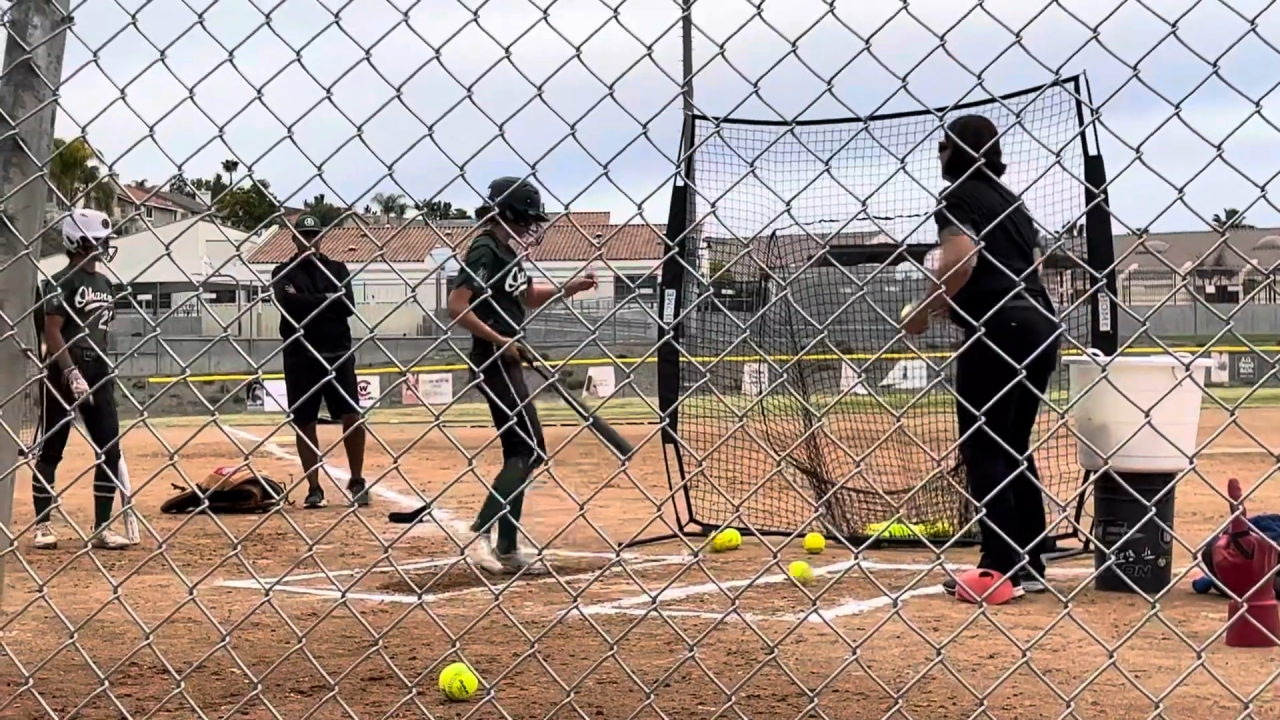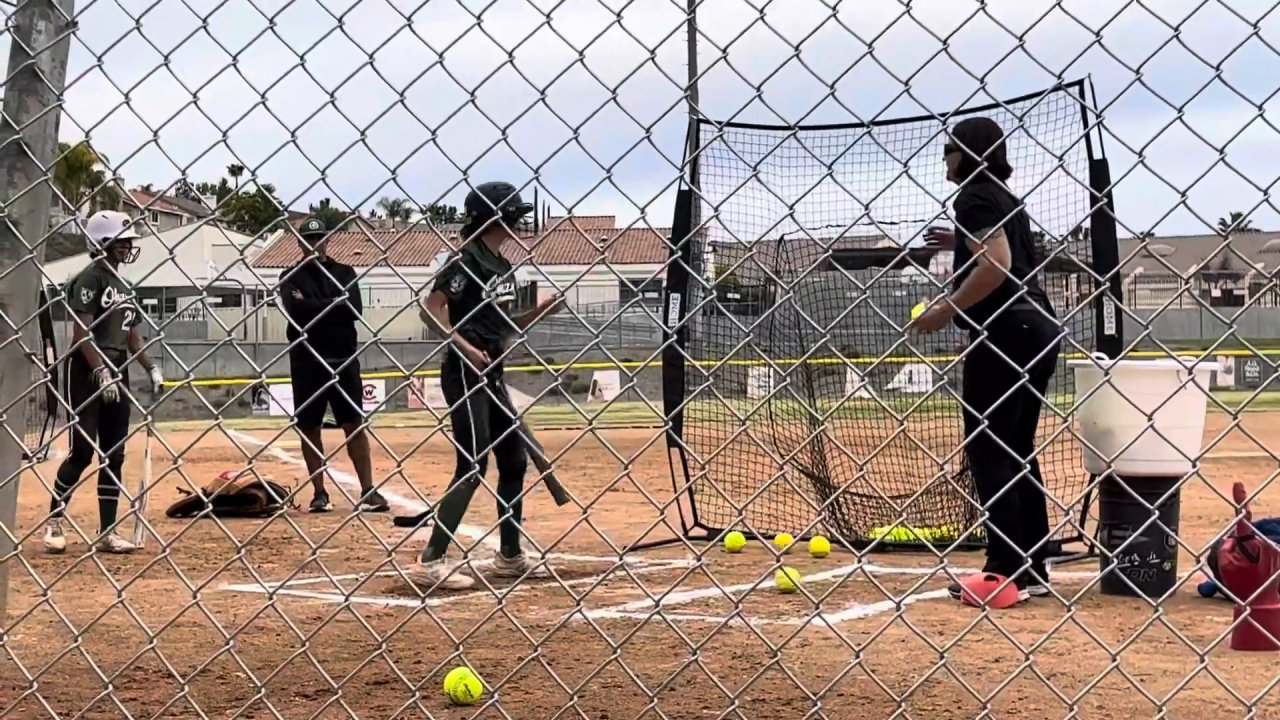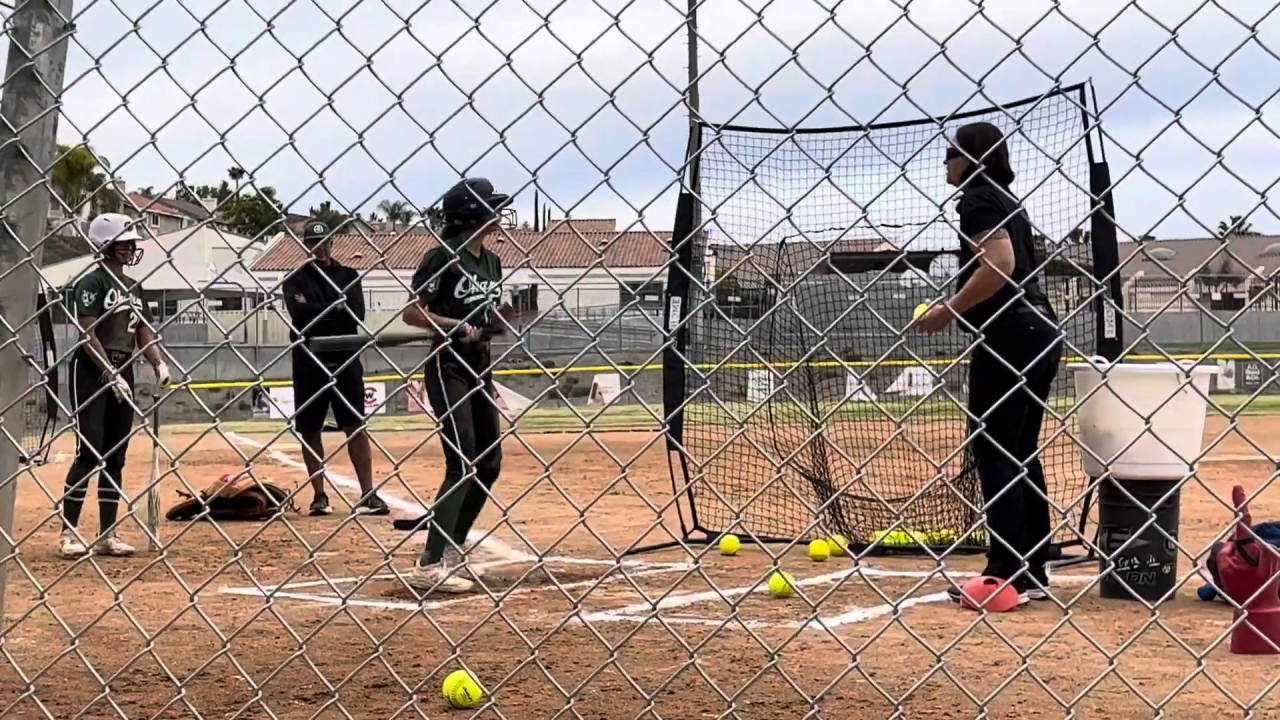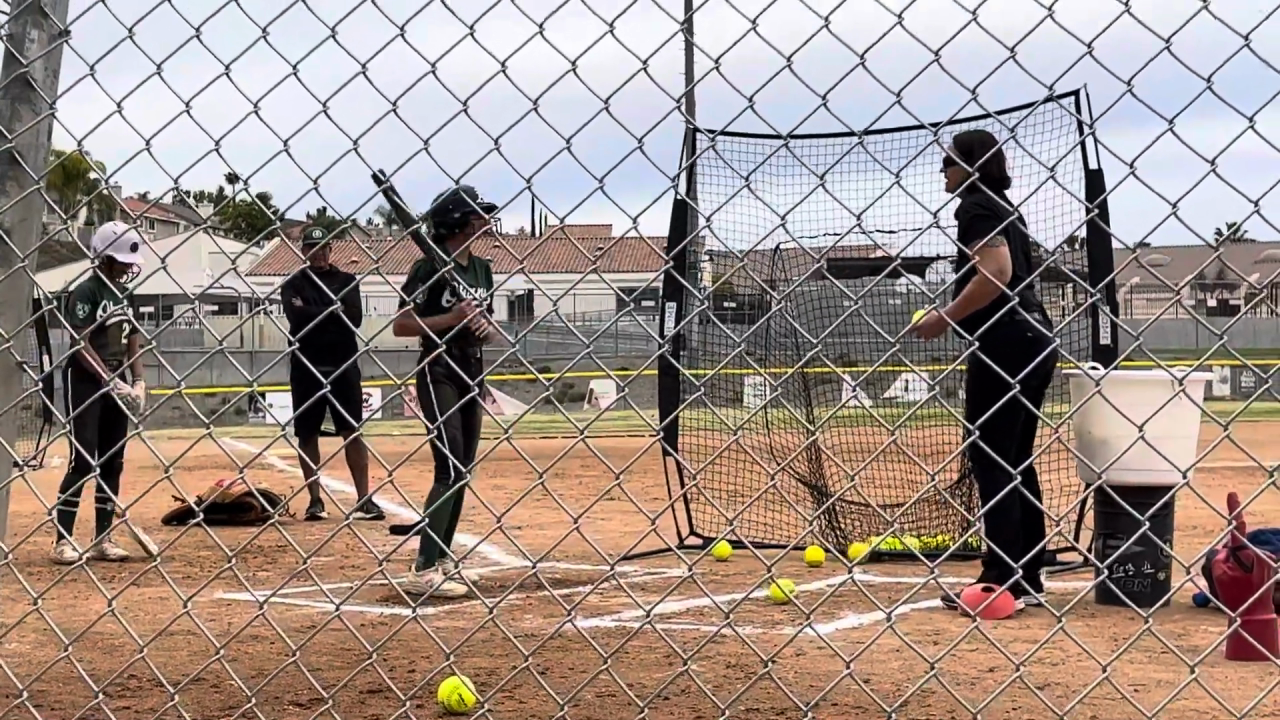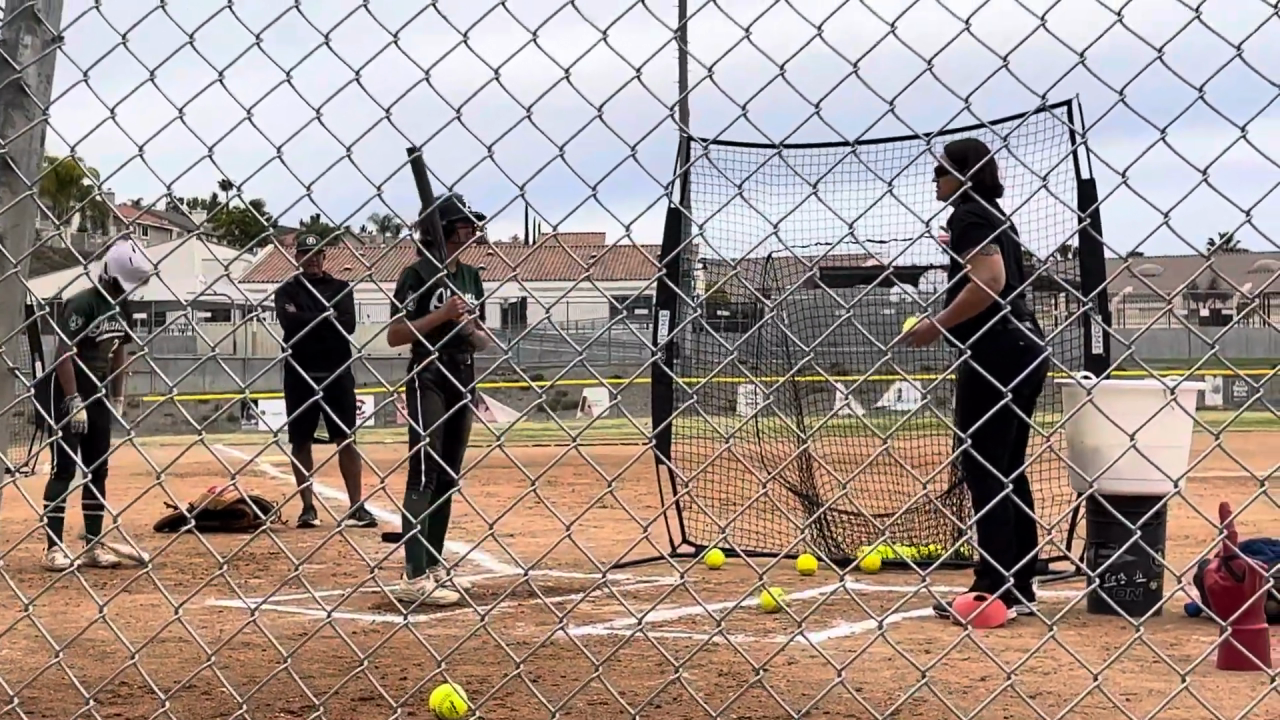
dt=0.3s
person 1, frame 1
left shoulder: (958, 195)
right shoulder: (1010, 199)
left elbow: (961, 263)
left wrist: (925, 309)
left hip: (998, 331)
right hip: (1038, 325)
left knee: (983, 449)
right knee: (1014, 448)
left ankle: (998, 571)
right ankle: (1029, 565)
person 1, frame 2
left shoulder: (973, 197)
right shoulder: (1006, 199)
left elbow: (997, 267)
left wrist: (946, 309)
right wrist: (960, 246)
left hip: (1004, 332)
right hip: (1038, 328)
left knee: (988, 451)
right knee: (1018, 451)
left ankle: (1006, 573)
right ankle: (1032, 568)
person 1, frame 3
left shoulder: (978, 198)
right shoulder: (1005, 199)
left elbow: (999, 265)
left wrist: (947, 310)
left hip: (1009, 335)
right hip: (1038, 331)
left knee: (994, 453)
right knee: (1020, 453)
left ankle: (1008, 575)
right ankle: (1032, 571)
person 1, frame 4
left shoulder: (976, 206)
right shoulder: (1003, 207)
left elbow: (997, 273)
left wrist: (945, 317)
left hip: (1003, 342)
right hip: (1031, 338)
left knee: (989, 459)
right knee: (1015, 460)
left ankle: (1002, 582)
right ankle: (1026, 578)
person 1, frame 5
left shoulder: (970, 214)
right shoulder: (994, 214)
left elbow: (990, 281)
left wrist: (937, 324)
left hip: (996, 350)
right hip: (1023, 347)
left knee: (983, 468)
right knee: (1008, 469)
left ankle: (995, 590)
right ankle: (1018, 586)
person 2, frame 1
left shoulder: (510, 252)
right shoulder: (484, 252)
left elbow: (526, 300)
right elbow: (455, 308)
left wrist: (571, 287)
right wrist: (500, 340)
left hip: (508, 362)
right hip: (495, 362)
left knee: (519, 454)
right knee: (531, 452)
left ankle: (505, 550)
right ankle: (479, 533)
person 2, frame 2
left shoulder: (503, 264)
right shoulder: (466, 258)
right elbow: (431, 309)
left wrist: (542, 310)
right wrist: (465, 349)
left hip: (490, 373)
right hip: (464, 372)
left knee: (514, 462)
right knee: (473, 466)
left ankle: (510, 556)
right ankle: (431, 561)
person 2, frame 3
left shoulder: (492, 261)
right shoulder: (441, 257)
right elbow: (411, 314)
left wrist: (500, 320)
right wrist: (454, 325)
left hip: (480, 367)
right hip: (447, 368)
left knee: (488, 465)
right knee: (463, 466)
left ankle: (451, 548)
right ankle: (428, 565)
person 2, frame 4
left shoulder: (482, 268)
right shoulder: (429, 267)
right elbow: (401, 325)
left wrist: (485, 327)
right wrist: (450, 319)
left hip: (471, 373)
right hip: (439, 374)
left knee: (462, 472)
right knee: (450, 470)
left ankle: (442, 560)
right ankle: (423, 570)
person 2, frame 5
left shoulder: (471, 277)
right shoulder: (418, 273)
left elbow: (483, 341)
right elbow: (394, 336)
left wrist: (470, 326)
right wrist: (442, 315)
left hip: (462, 379)
right hip: (427, 379)
left knee: (449, 478)
right knee: (424, 476)
left ankle: (434, 565)
right ankle: (413, 578)
person 3, frame 1
left shoulder: (104, 282)
right shoulder: (63, 280)
right elbow: (52, 332)
right wrist: (72, 374)
left hip: (97, 372)
right hip: (65, 372)
left knee: (110, 451)
right knee: (51, 450)
left ankle: (102, 528)
right ankle: (42, 525)
person 3, frame 2
left shoulder: (125, 285)
right shoulder: (87, 280)
right elbow: (81, 332)
left wrist: (152, 369)
right wrist: (101, 373)
left hip: (116, 373)
right hip: (86, 372)
left knee: (114, 455)
right knee: (81, 452)
left ankle: (107, 532)
right ankle: (54, 522)
person 3, frame 3
left shoulder: (133, 287)
right shoulder: (91, 283)
left elbow: (144, 333)
right elbow: (88, 335)
left wrist: (160, 364)
right wrist: (111, 375)
left hip: (122, 375)
right hip: (92, 373)
left knee: (115, 456)
right knee: (89, 452)
left ankle: (107, 535)
right ankle: (68, 531)
person 3, frame 4
left shoulder: (125, 294)
right shoulder: (84, 292)
left elbow: (132, 342)
right elbow: (80, 346)
left wrist: (138, 382)
right wrist: (112, 381)
left hip: (114, 386)
right hip: (84, 383)
left knee: (112, 464)
right knee: (83, 462)
left ankle: (102, 540)
right ankle: (62, 540)
person 3, frame 5
left shoulder: (122, 308)
right shoulder: (82, 303)
right elbow: (64, 356)
left wrist: (117, 398)
right wrist: (73, 403)
left hip: (95, 392)
right hip: (64, 391)
left knee: (97, 469)
right knee: (65, 468)
left ankle: (94, 547)
right ankle: (53, 549)
person 4, frame 1
left shoulder: (337, 269)
right shoulder: (285, 272)
left elbow: (347, 306)
right elbow: (289, 303)
left wrist: (308, 305)
right wrist: (327, 300)
left hip: (338, 353)
right hip: (301, 356)
left knee: (353, 417)
right knee: (305, 423)
left ankle: (357, 481)
right ankle: (314, 488)
person 4, frame 2
left shoulder: (345, 272)
right shoulder: (291, 277)
left elbow: (355, 310)
right elbow: (297, 309)
left wrist: (317, 310)
right wrist: (334, 304)
left hip: (343, 359)
right hip: (307, 361)
left knee: (355, 425)
right knee: (309, 427)
left ankle: (368, 492)
right ankle: (319, 492)
person 4, frame 3
left shoulder: (349, 275)
right shoulder: (294, 279)
left elbow: (357, 314)
right elbow: (300, 313)
left wrist: (319, 313)
right wrist: (336, 308)
left hip: (345, 361)
right hip: (309, 363)
left knee: (356, 427)
right knee: (310, 431)
left ankle: (368, 494)
right ankle: (319, 495)
person 4, frame 4
left shoulder: (347, 281)
right shoulder: (293, 284)
left elbow: (354, 318)
right elbow: (297, 316)
left wrist: (315, 317)
right wrist: (334, 312)
left hip: (343, 366)
right hip: (307, 368)
left knee: (353, 432)
right knee: (307, 435)
left ankle: (364, 499)
right ankle: (315, 500)
person 4, frame 5
left shoulder: (341, 288)
right shoulder: (287, 291)
left elbow: (348, 325)
right elbow: (290, 322)
left wrist: (309, 322)
right wrist: (327, 319)
left hip: (336, 373)
right hip: (300, 374)
left knee: (347, 440)
right knee: (300, 442)
left ankle: (356, 507)
right ankle: (308, 507)
